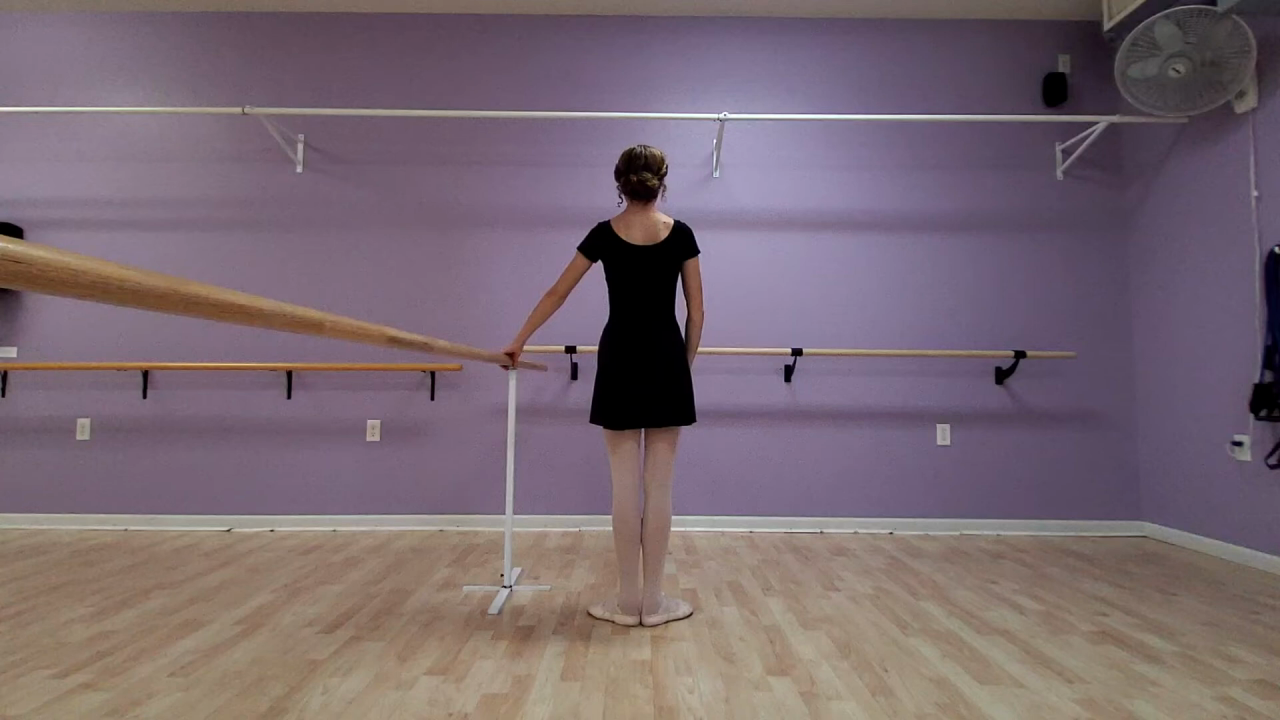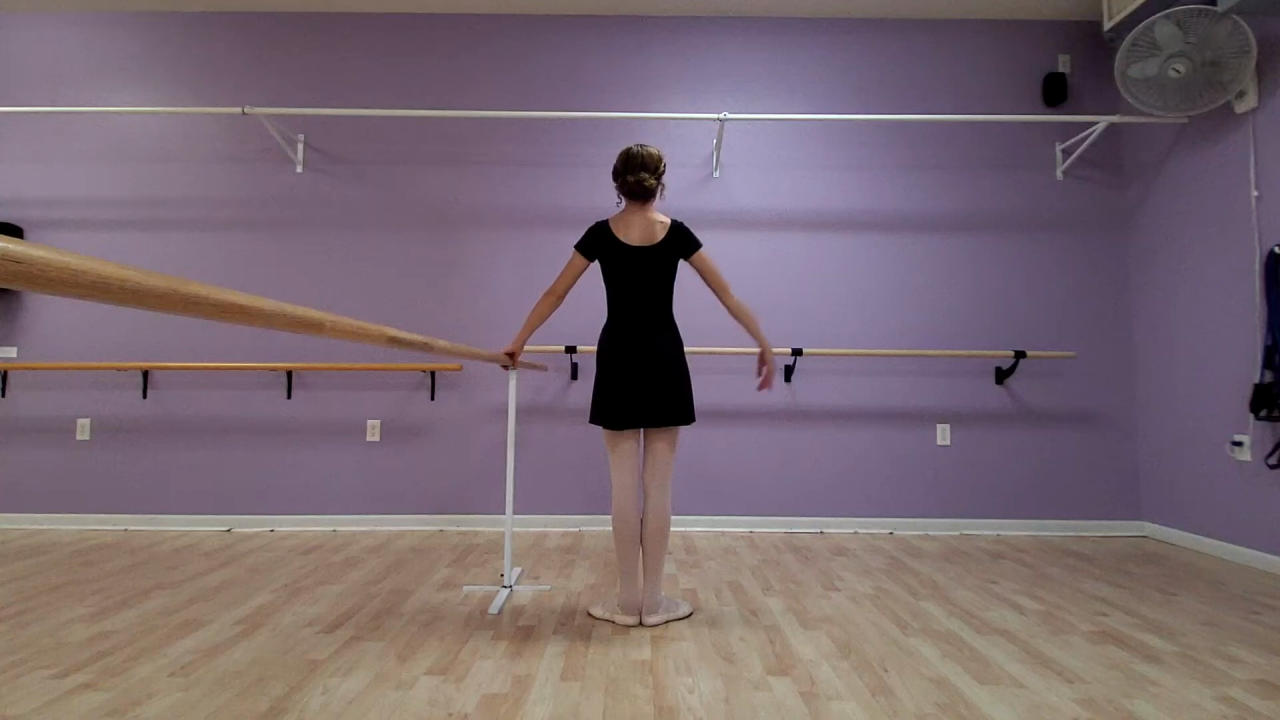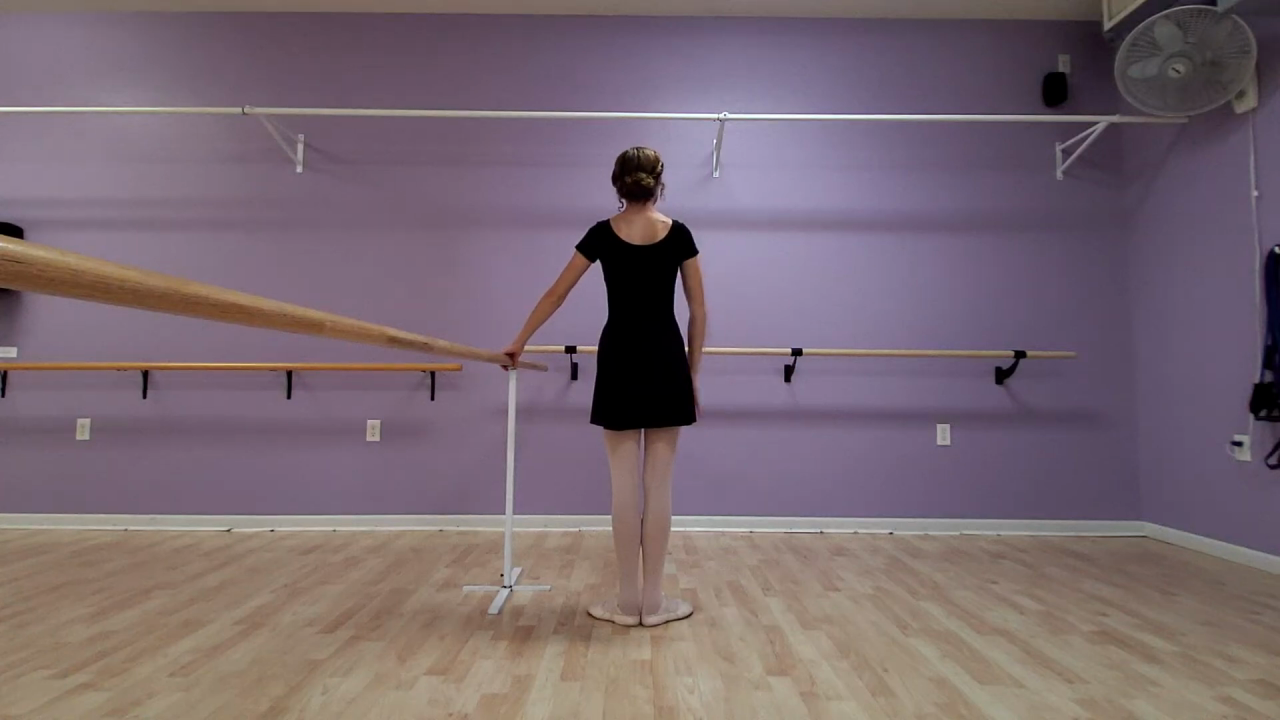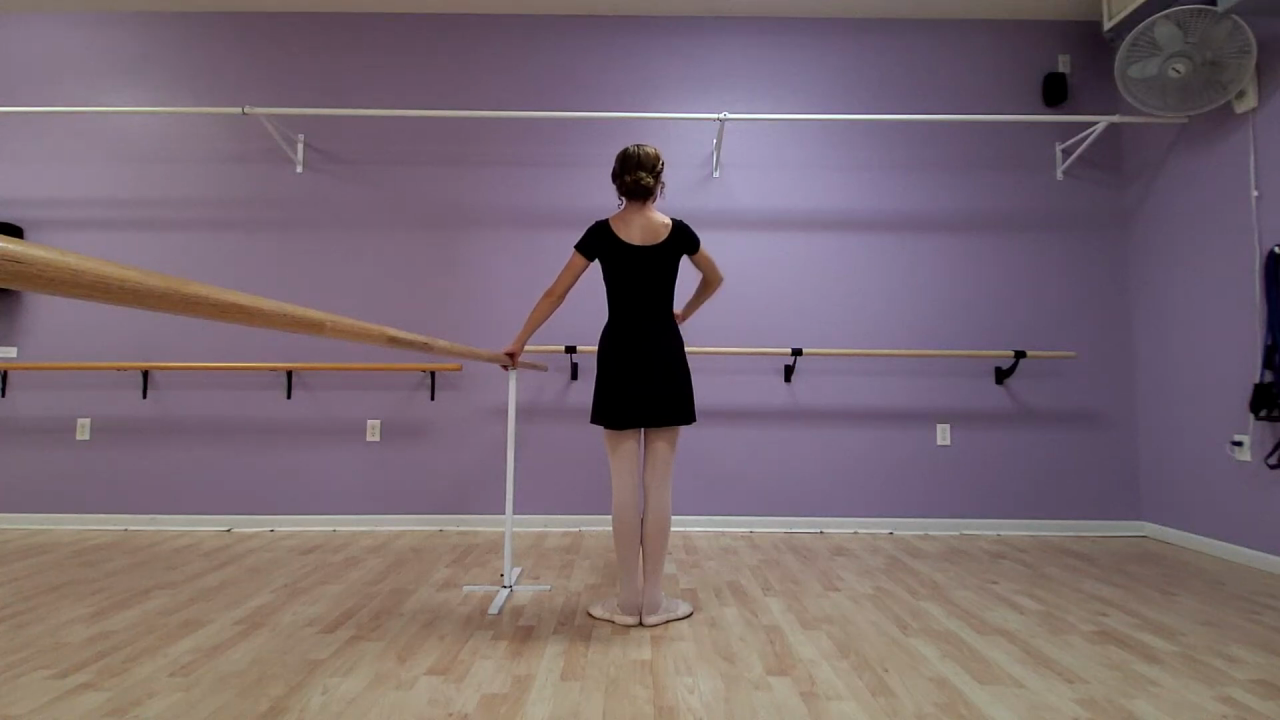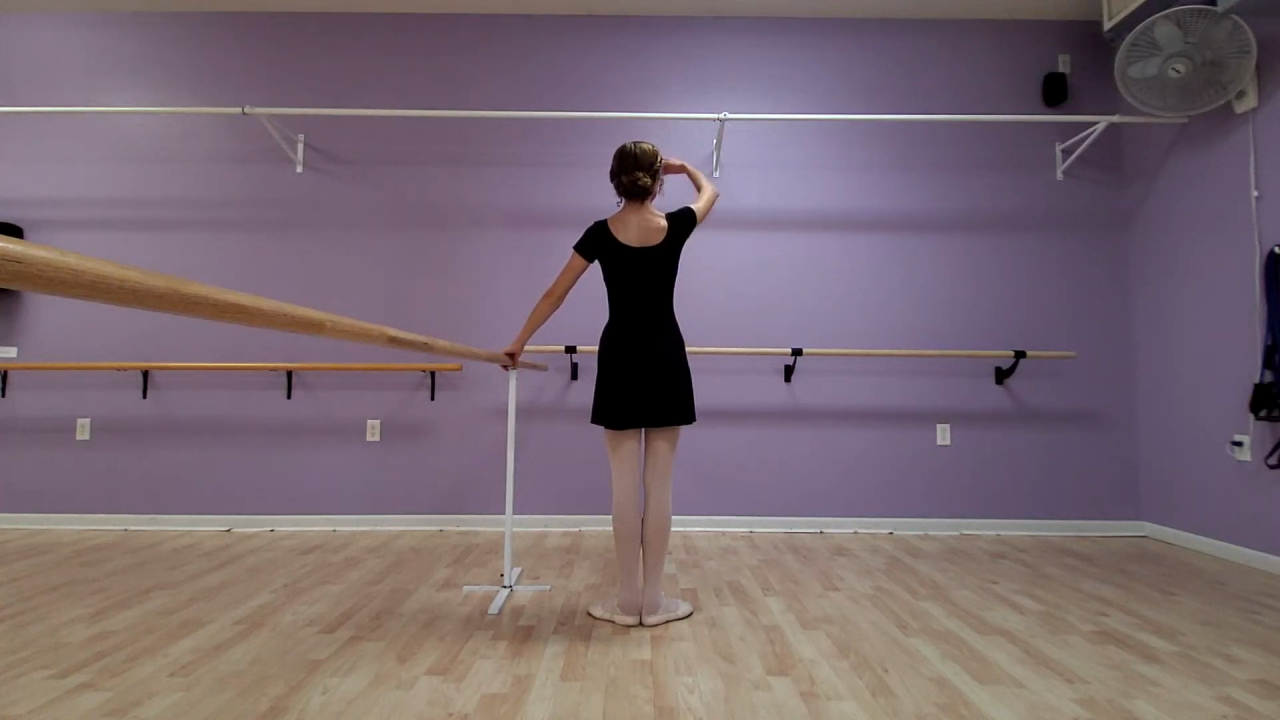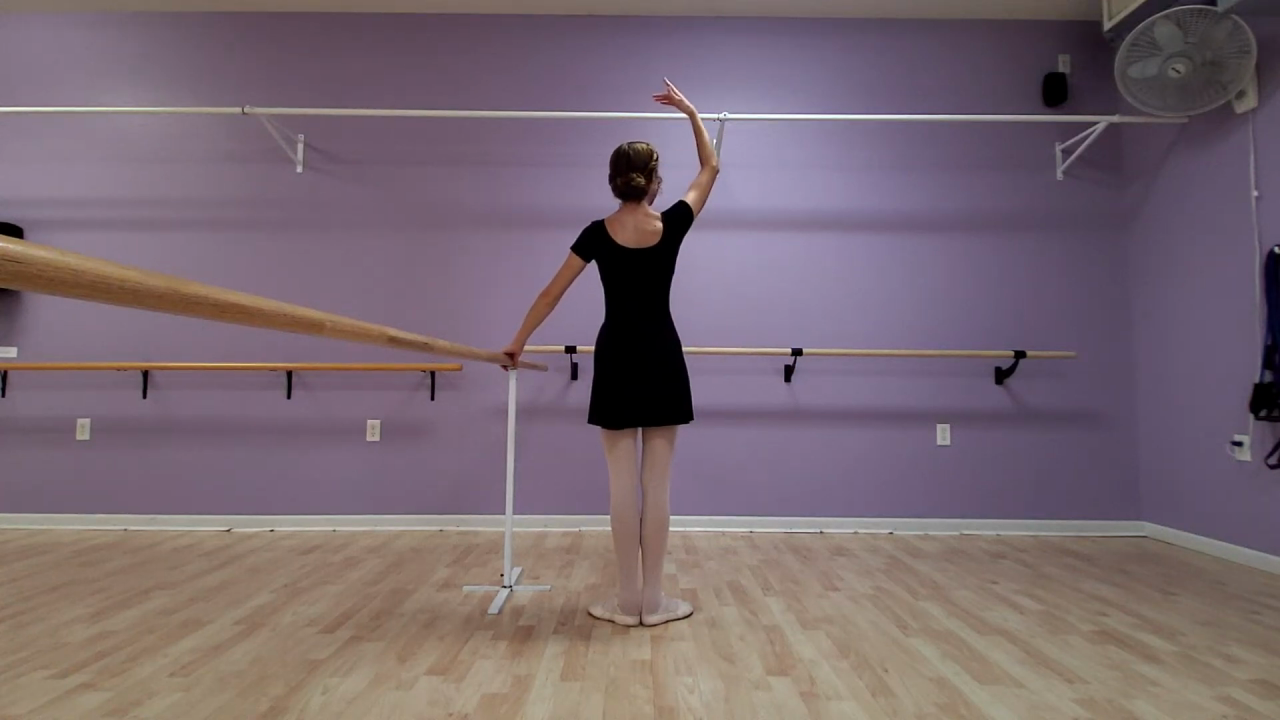
dt=0.7s
person 1, frame 1
left shoulder: (604, 234)
right shoulder: (680, 234)
left elbow: (556, 295)
right elbow: (696, 313)
left wrist: (517, 343)
right wrist: (685, 364)
left hip: (620, 360)
right hip: (666, 359)
left knee: (625, 485)
right knee: (659, 486)
left ankle: (627, 600)
right ankle: (653, 600)
person 1, frame 2
left shoulder: (601, 234)
right shoulder: (676, 233)
left elbow: (555, 294)
right elbow: (726, 295)
left wrist: (518, 343)
right wrist: (765, 347)
left hip: (618, 360)
right hip: (664, 359)
left knee: (624, 485)
right knee: (660, 484)
left ankle: (626, 600)
right ankle: (653, 599)
person 1, frame 3
left shoulder: (602, 234)
right shoulder: (677, 234)
left elbow: (555, 295)
right elbow: (698, 312)
left wrist: (518, 344)
right wrist: (691, 371)
left hip: (619, 360)
right hip: (666, 359)
left knee: (624, 486)
right knee: (658, 485)
left ankle: (627, 600)
right ankle: (653, 600)
person 1, frame 4
left shoulder: (602, 233)
right shoulder: (677, 231)
left elbow: (555, 294)
right elbow: (715, 280)
left wrist: (519, 342)
left hip: (619, 360)
right hip: (665, 359)
left knee: (624, 484)
right knee: (658, 484)
left ankle: (628, 600)
right ankle: (653, 600)
person 1, frame 5
left shoulder: (601, 234)
right shoulder: (675, 227)
left elbow: (554, 295)
right elbow: (710, 192)
left wrist: (518, 343)
right wrist: (685, 167)
left hip: (620, 361)
right hip: (666, 360)
left knee: (625, 485)
right knee: (659, 484)
left ankle: (627, 600)
right ankle: (653, 600)
person 1, frame 6
left shoulder: (598, 234)
right shoulder: (673, 225)
left elbow: (551, 295)
right elbow: (711, 168)
left wrist: (518, 342)
right wrist: (690, 111)
left hip: (616, 360)
right hip: (662, 360)
left knee: (623, 483)
right knee: (656, 484)
left ankle: (628, 600)
right ankle: (653, 599)
